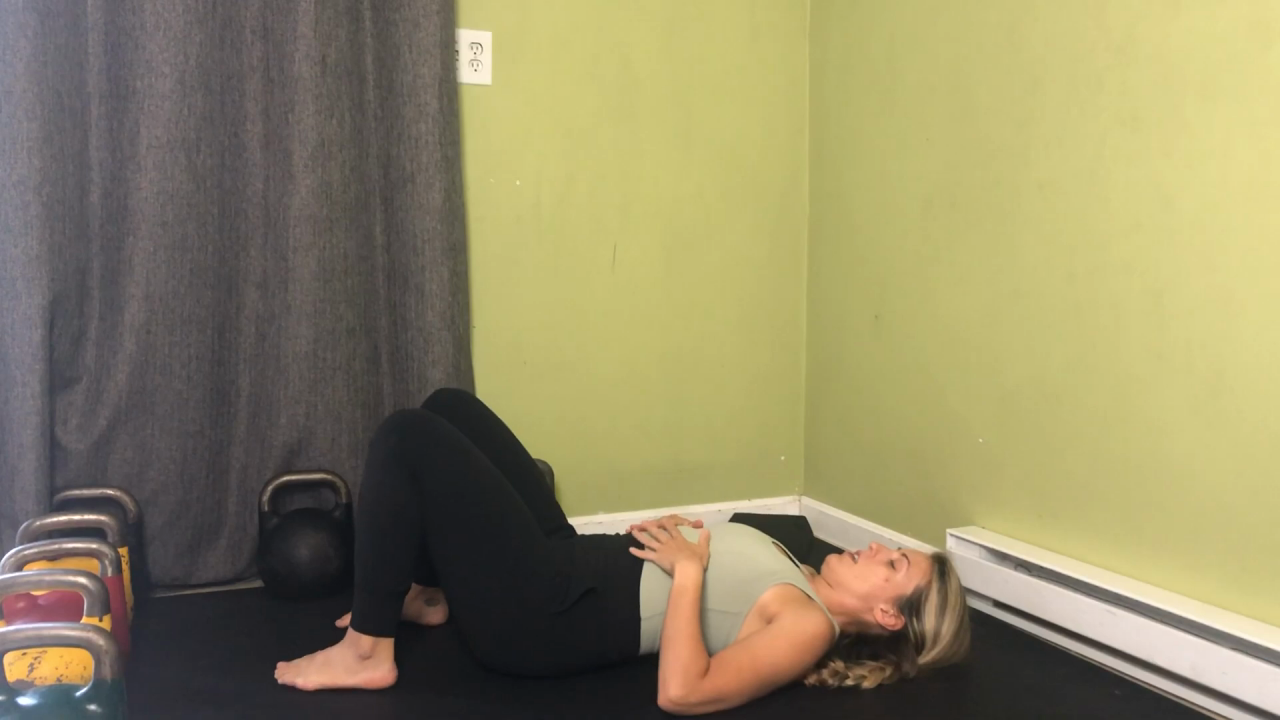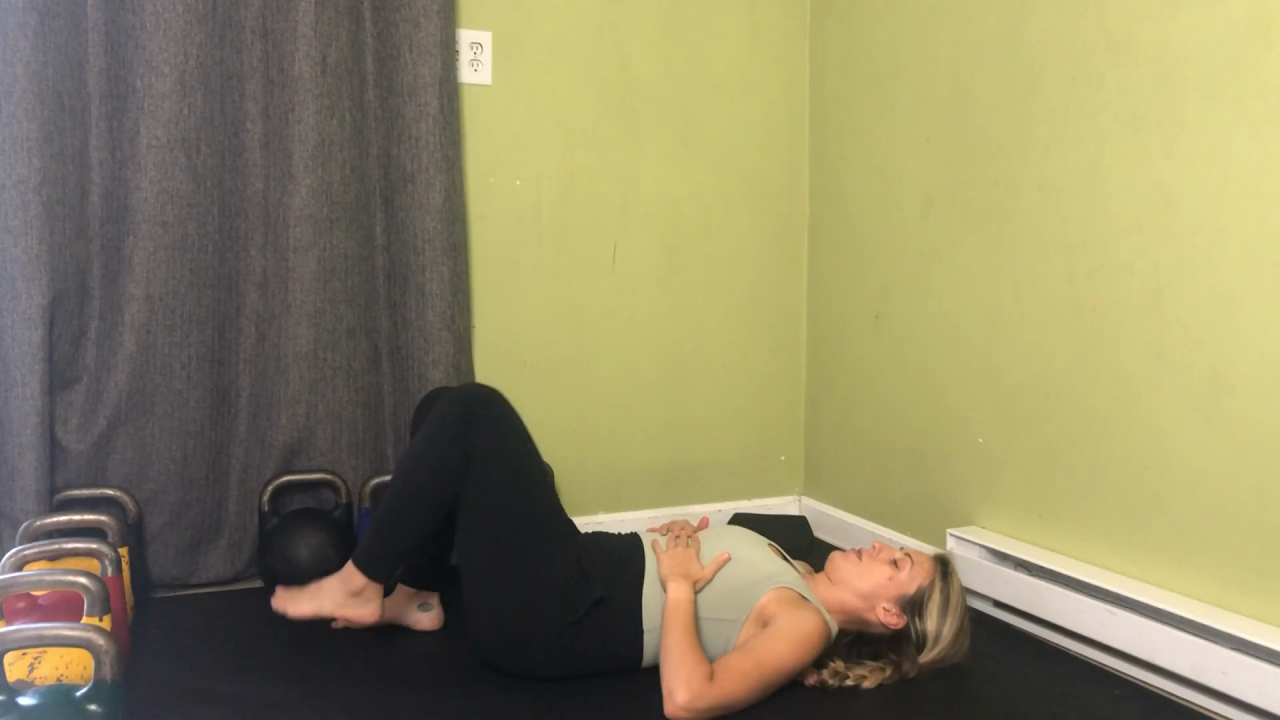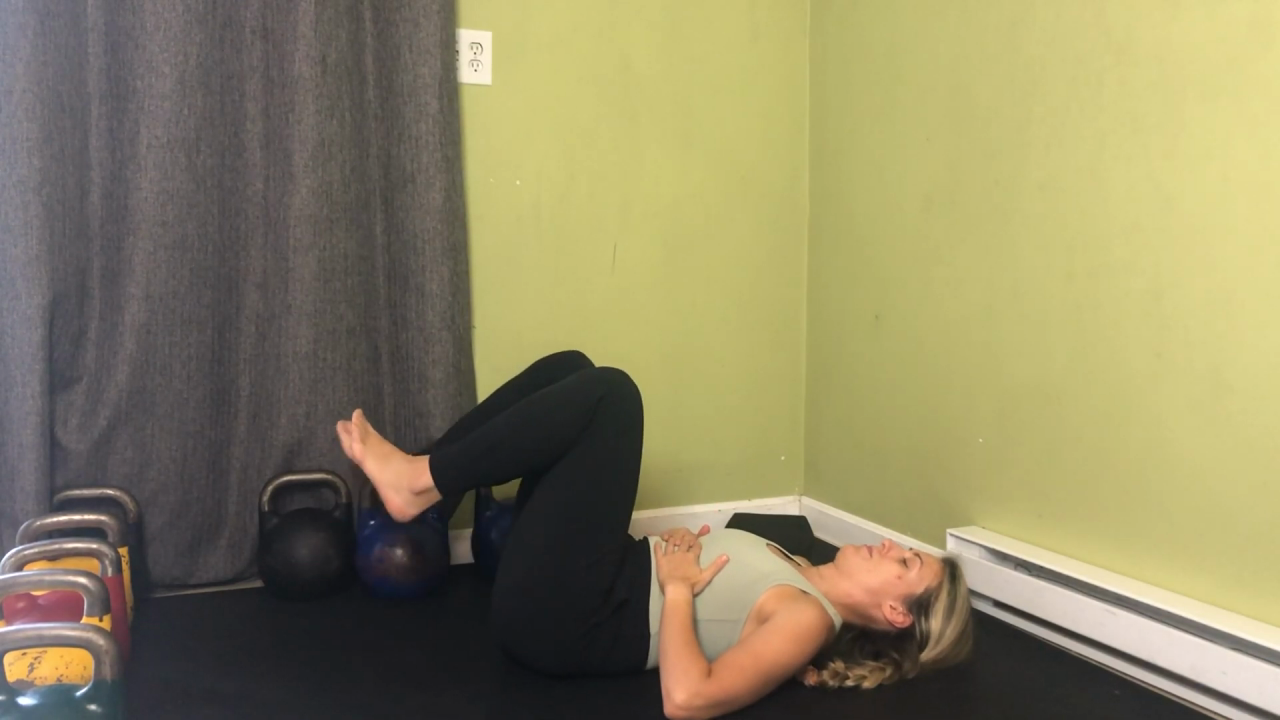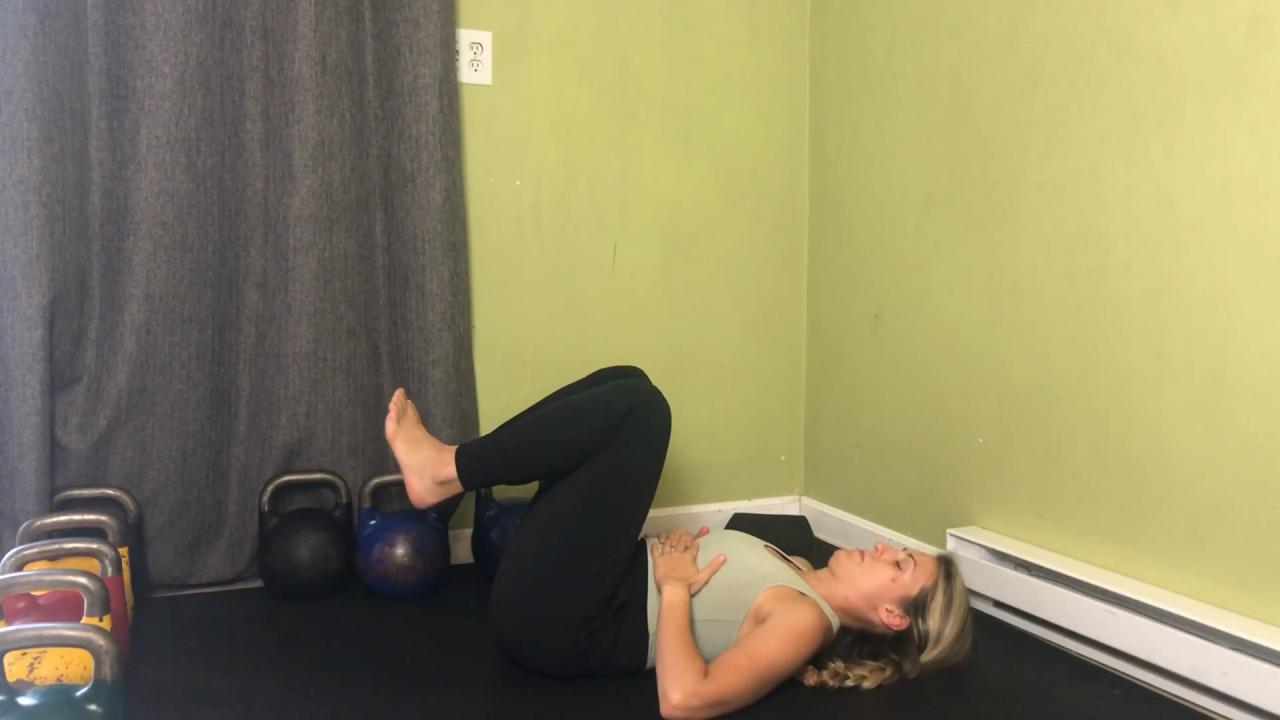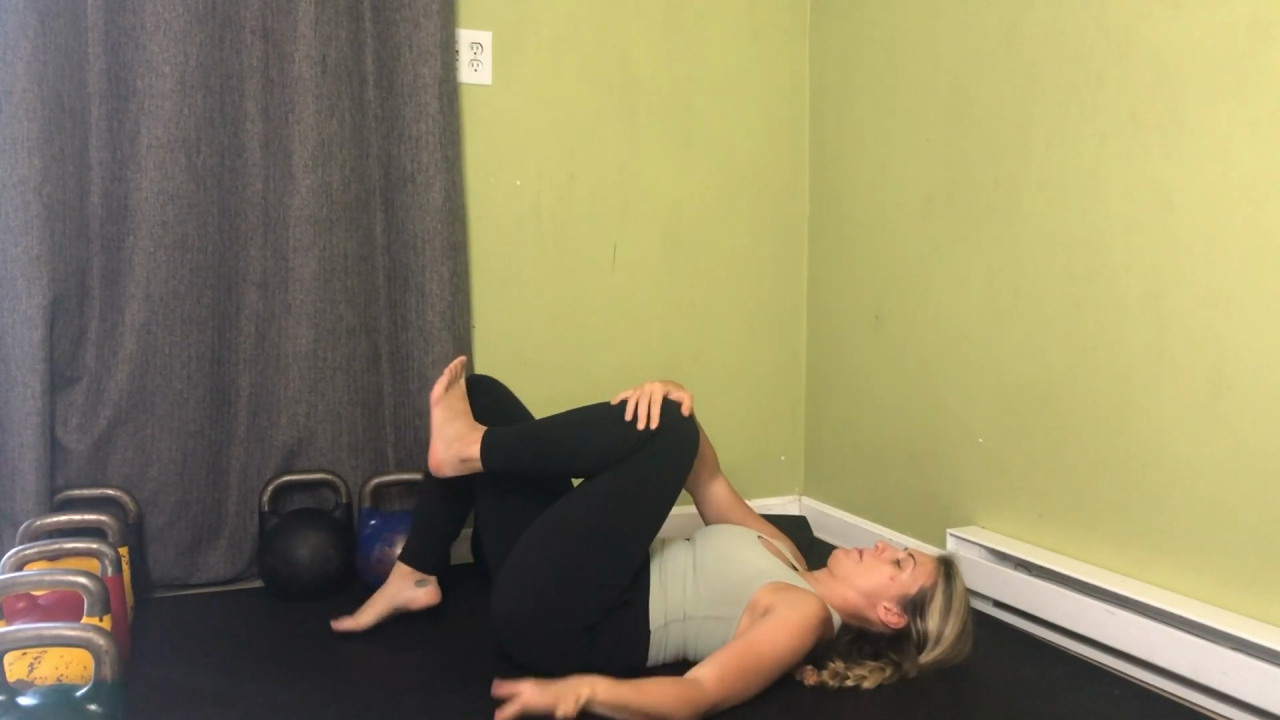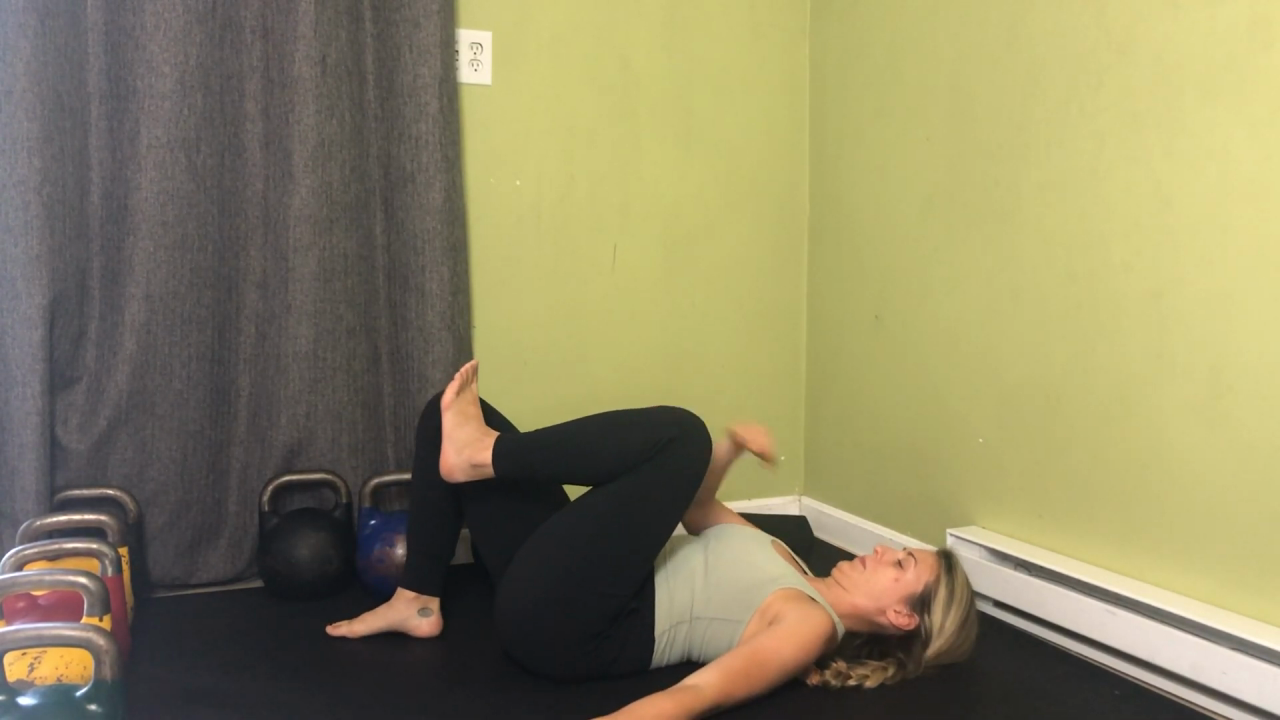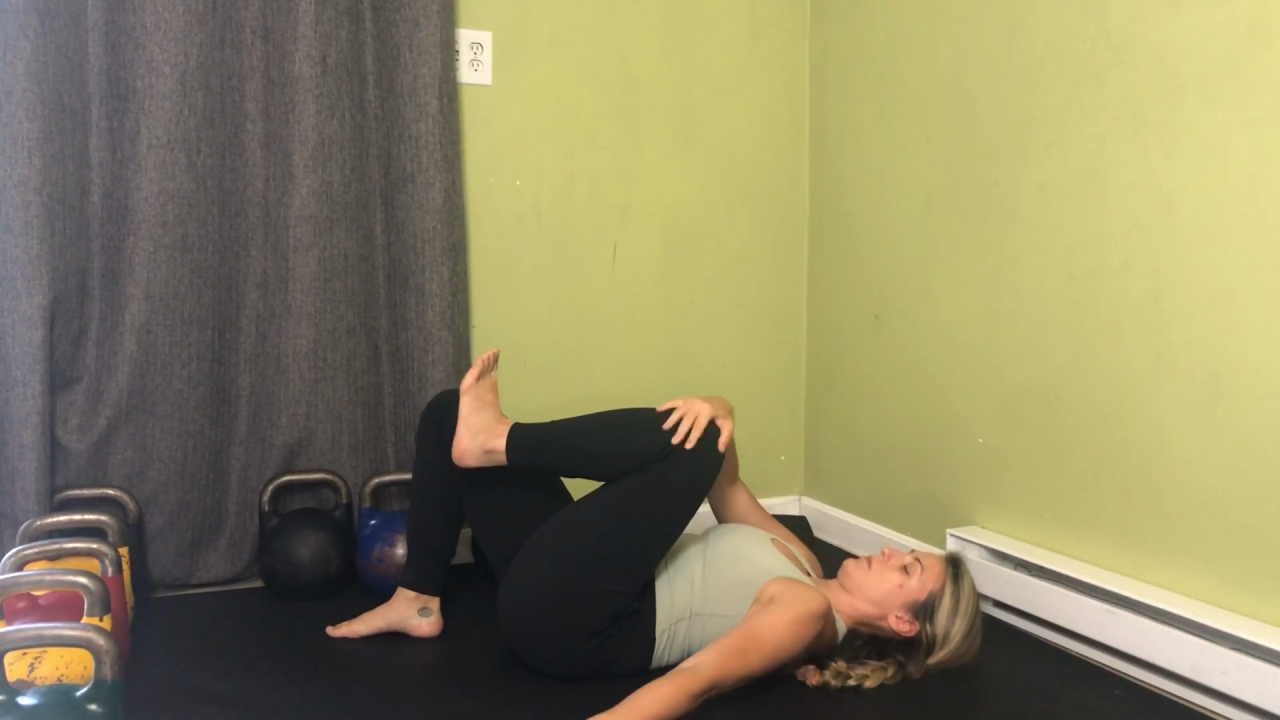
dt=0.7s
person 1, frame 1
left shoulder: (809, 627)
right shoulder: (798, 581)
left wrist: (687, 570)
right wrist: (676, 534)
left hip: (538, 617)
right hip: (569, 563)
left knee: (406, 438)
right knee: (450, 406)
left ankle: (367, 652)
right ankle: (425, 592)
person 1, frame 2
left shoulder: (807, 626)
right shoulder: (797, 581)
left wrist: (678, 584)
right wrist: (684, 541)
left hip: (542, 620)
right hip: (590, 568)
left knee: (473, 410)
right knee: (445, 409)
left ankle: (359, 584)
right ankle: (415, 598)
person 1, frame 3
left shoulder: (808, 619)
right shoulder: (800, 577)
left wrist: (678, 586)
right wrist: (678, 549)
left hip: (557, 617)
right hip: (588, 585)
left knee: (607, 394)
right knee: (568, 371)
left ankle: (421, 482)
right ankle: (422, 477)
person 1, frame 4
left shoulder: (805, 621)
right shoulder: (799, 577)
left wrist: (673, 587)
right wrist: (672, 556)
left hip: (555, 617)
right hip: (585, 590)
left knee: (639, 408)
right knee: (626, 385)
left ankle: (446, 471)
right ankle: (456, 464)
person 1, frame 5
left shoulder: (805, 615)
right shoulder: (785, 561)
right elbow: (708, 484)
right wrist: (670, 399)
left hip: (549, 614)
right hip: (555, 596)
left knee: (666, 433)
right knee: (481, 394)
left ankle: (470, 450)
right ankle: (415, 577)
person 1, frame 6
left shoulder: (810, 626)
right shoulder: (788, 568)
right elbow: (690, 506)
right wrist: (730, 447)
left hip: (559, 621)
right hip: (553, 584)
left knee: (680, 434)
right knee: (448, 414)
left ankle: (482, 455)
right ankle: (417, 602)
person 1, frame 7
left shoulder: (807, 614)
right shoulder: (798, 564)
right elbow: (724, 486)
right wrist: (716, 413)
left hip: (563, 616)
right hip: (569, 580)
left knee: (691, 448)
right knee: (450, 411)
left ankle: (494, 441)
right ankle: (417, 602)
